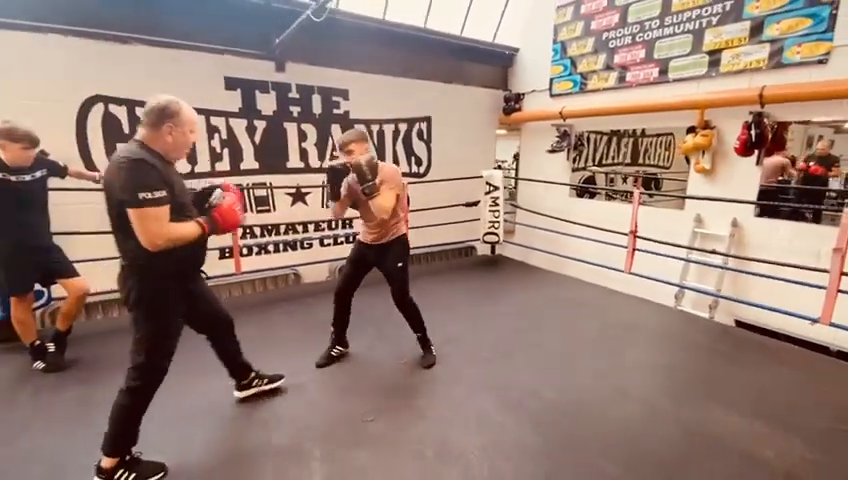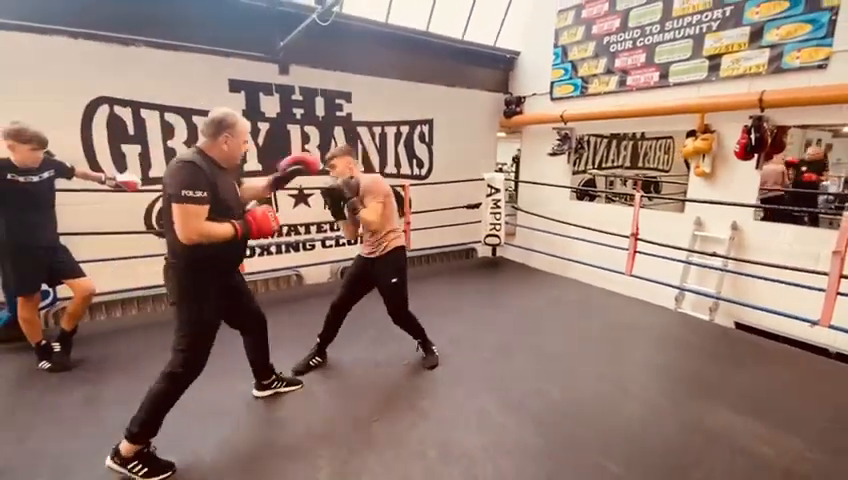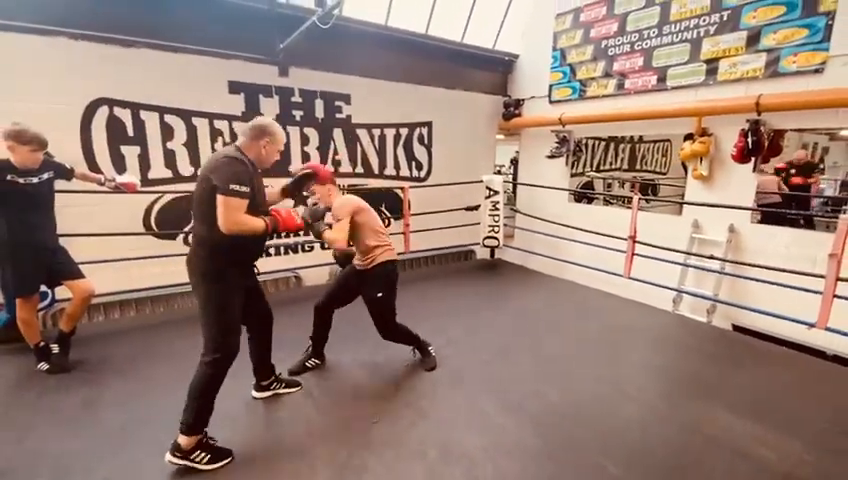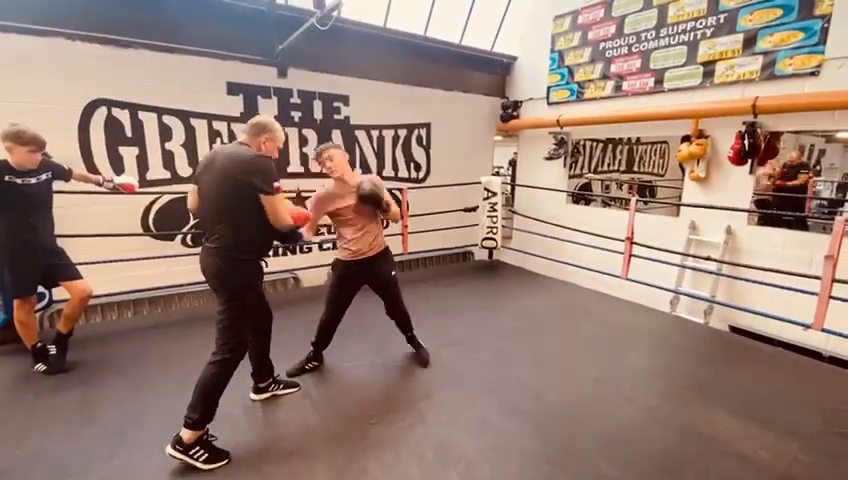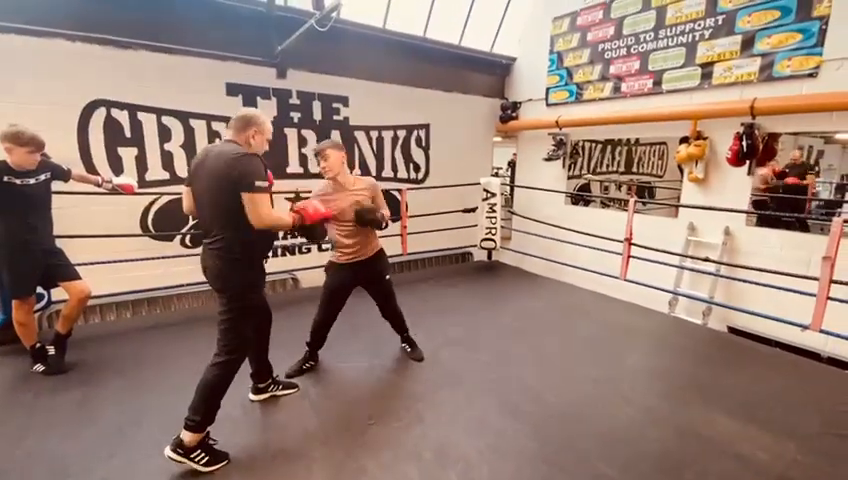
dt=0.2s
person 1, frame 1
left shoulder: (153, 160)
right shoulder: (136, 167)
right elbow: (155, 237)
left wrist: (203, 203)
right wrist: (210, 222)
left hip: (181, 276)
right hip: (154, 285)
left knee: (220, 325)
right knee: (148, 371)
left ankle: (246, 379)
person 1, frame 2
left shoulder: (218, 166)
right shoulder: (190, 169)
left elbow: (246, 194)
right elbow: (190, 231)
left wrist: (282, 176)
right wrist: (244, 227)
left hip: (222, 271)
right hip: (195, 278)
left knee: (254, 322)
right knee: (187, 362)
left ankle: (266, 380)
right ankle: (130, 449)
person 1, frame 3
left shoulder: (244, 165)
right shoulder: (234, 167)
left elbow: (263, 199)
right elbow: (230, 223)
left wrist: (296, 184)
right wrist: (274, 222)
left hip: (236, 265)
right hip: (216, 270)
left knee: (261, 319)
right knee: (221, 350)
left ankle: (265, 380)
right ankle: (187, 441)
person 1, frame 4
left shoulder: (214, 158)
right shoulder: (257, 163)
left elbow: (194, 205)
right elbow: (280, 219)
right wrist: (295, 216)
left hip: (221, 256)
right hip: (236, 263)
left knee: (260, 318)
right knee: (230, 347)
left ankle: (263, 381)
right ankle: (189, 437)
person 1, frame 5
left shoulder: (203, 157)
right shoulder: (245, 161)
left elbow: (190, 206)
right elbow: (262, 219)
right wrist: (302, 215)
left hip: (219, 255)
right hip: (238, 263)
left knee: (260, 318)
right knee: (232, 348)
left ankle: (263, 382)
right ankle: (189, 439)
person 2, frame 1
left shoulder: (41, 164)
left elbow: (71, 171)
left wrist: (99, 177)
left hip: (44, 245)
left knee: (80, 289)
right knee: (21, 301)
left ankle: (56, 342)
right ankle: (37, 351)
person 2, frame 2
left shoulder: (50, 165)
left elbow: (79, 172)
left wrist: (109, 179)
left hip: (51, 245)
left knee: (86, 289)
right knee: (28, 301)
left ankle: (62, 343)
right ankle: (44, 352)
person 2, frame 3
left shoulder: (49, 166)
left elbow: (77, 173)
left wrist: (107, 181)
left hip: (50, 246)
left knee: (85, 290)
right knee: (26, 302)
left ankle: (60, 344)
right ankle: (42, 353)
person 2, frame 4
left shoulder: (47, 167)
left elbow: (75, 174)
left wrist: (105, 182)
left hip: (48, 247)
left knee: (83, 291)
right knee: (24, 303)
left ankle: (58, 345)
right ankle: (39, 354)
person 2, frame 5
left shoulder: (46, 167)
left elbow: (74, 175)
left wrist: (104, 182)
left hip: (47, 247)
left knee: (81, 292)
right knee: (23, 304)
left ankle: (57, 345)
right ankle: (38, 355)
person 3, frame 1
left shoulder: (389, 172)
right shoulder: (351, 178)
left elbow: (383, 212)
right elbow: (337, 214)
left wrist: (368, 183)
right wrist: (334, 184)
left hip: (393, 242)
right hip: (365, 243)
left knee: (401, 297)
right knee: (342, 291)
left ankle: (426, 345)
right ankle: (338, 343)
person 3, frame 2
left shoulder: (373, 183)
right shoulder: (346, 190)
left elbow: (373, 223)
right elbow: (351, 234)
left wrist: (352, 200)
right wrist: (337, 208)
left hip: (390, 255)
right hip: (367, 256)
left knee: (398, 312)
right knee: (339, 305)
left ankle: (427, 346)
right ankle: (319, 352)
person 3, frame 3
left shoulder: (344, 203)
right shoulder: (344, 206)
left elbow: (339, 243)
left wrist: (317, 225)
right wrist: (345, 255)
left hip: (381, 267)
right hip: (360, 267)
left knee: (386, 327)
right knee: (322, 307)
left ankle: (423, 347)
right ankle: (315, 354)
person 3, frame 4
left shoulder: (370, 182)
right shoulder: (324, 196)
left elbow: (396, 216)
right elbow: (307, 231)
left wrist: (380, 202)
left hip: (378, 256)
right hip: (347, 261)
left knee: (395, 307)
right knee: (331, 316)
left ankle: (414, 342)
right ankle: (315, 356)
person 3, frame 5
left shoulder: (369, 185)
right shoulder: (320, 195)
left elbow: (384, 214)
left wrist: (378, 217)
left hip: (373, 258)
right hip: (342, 265)
left knee: (389, 308)
right knee: (324, 316)
left ankle: (407, 340)
right ankle: (310, 356)
